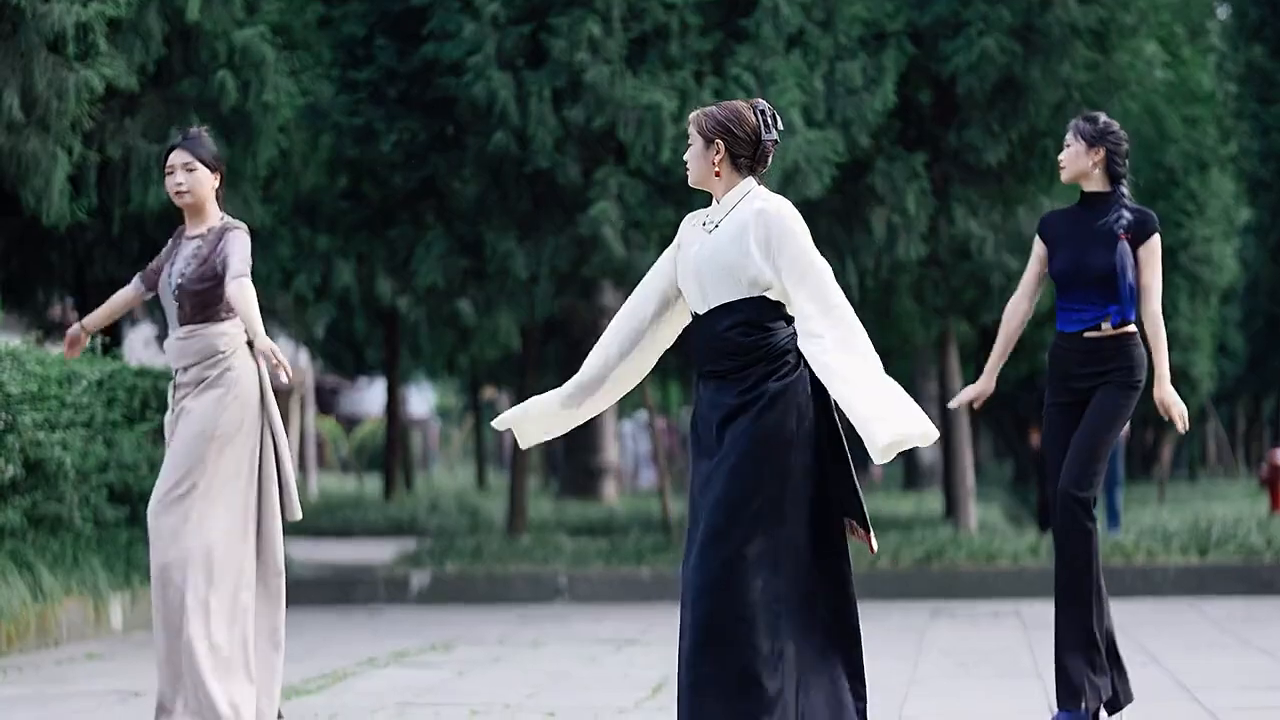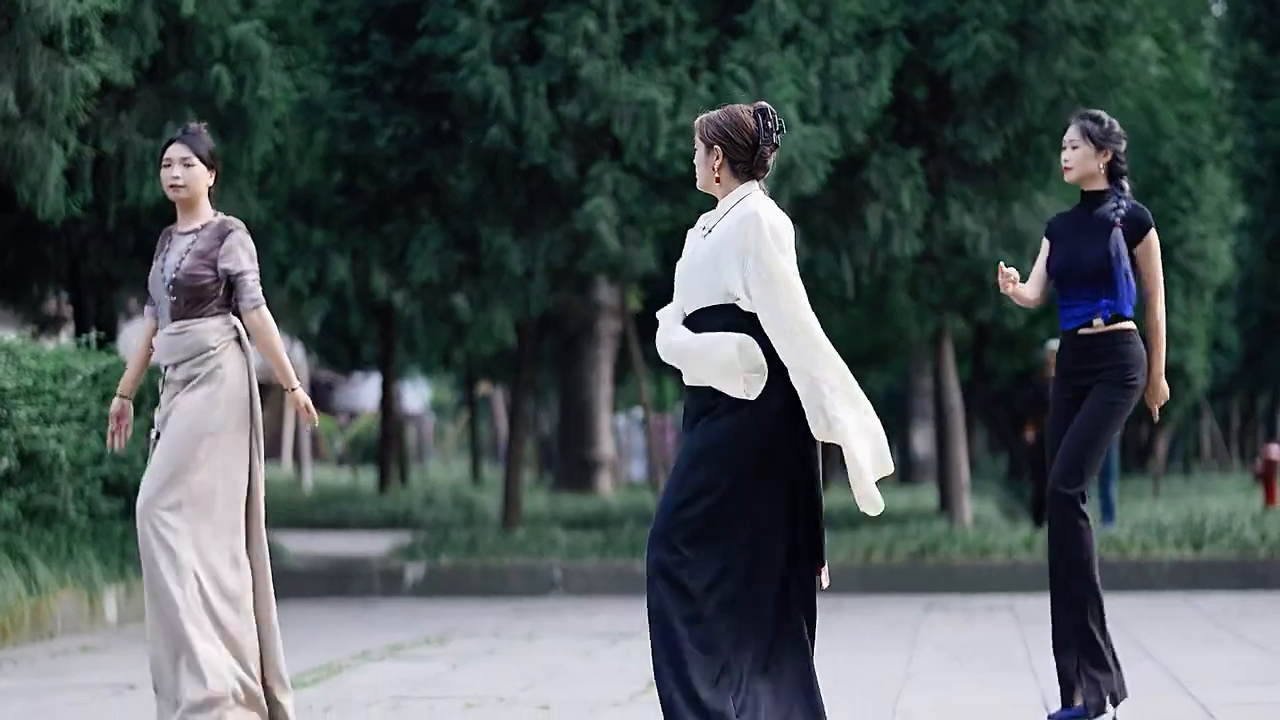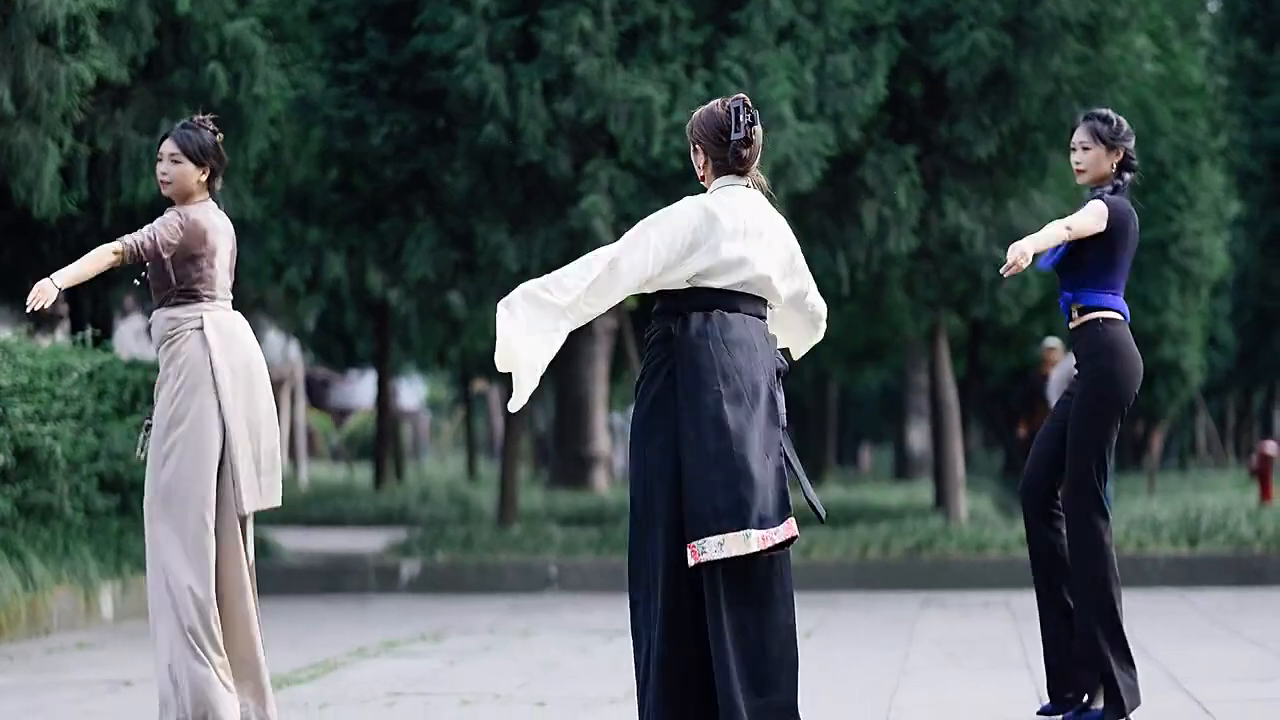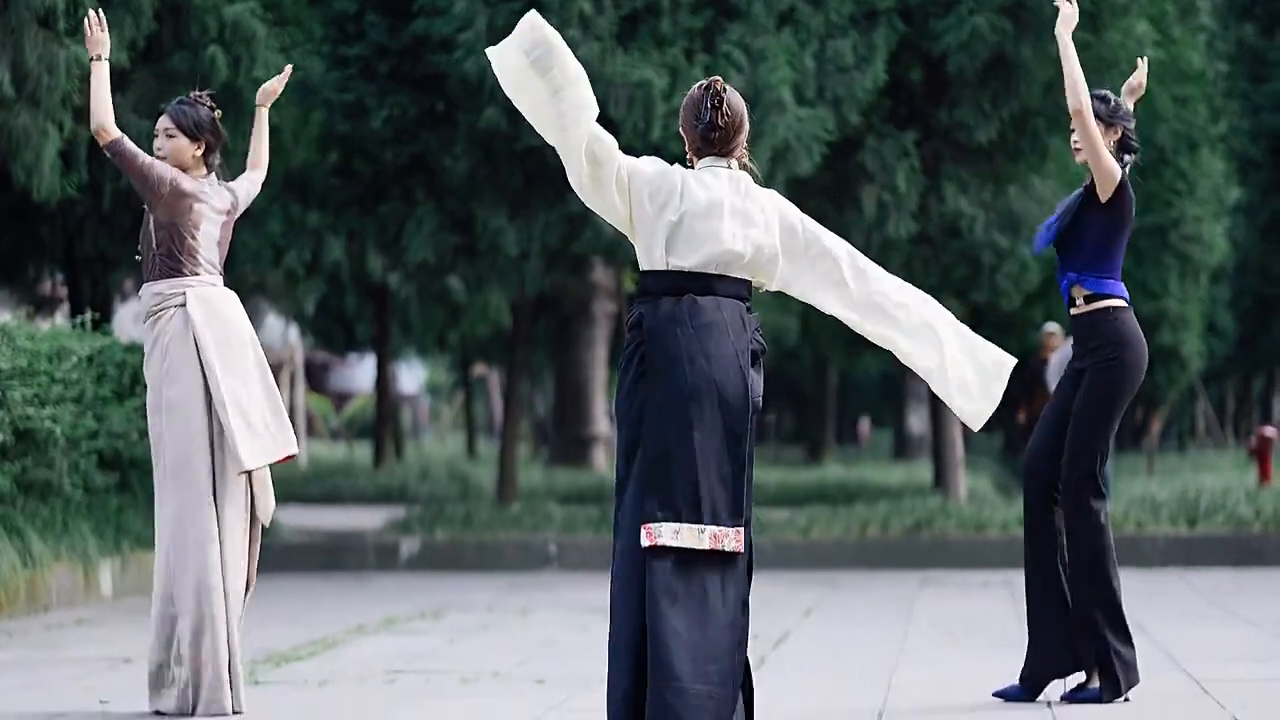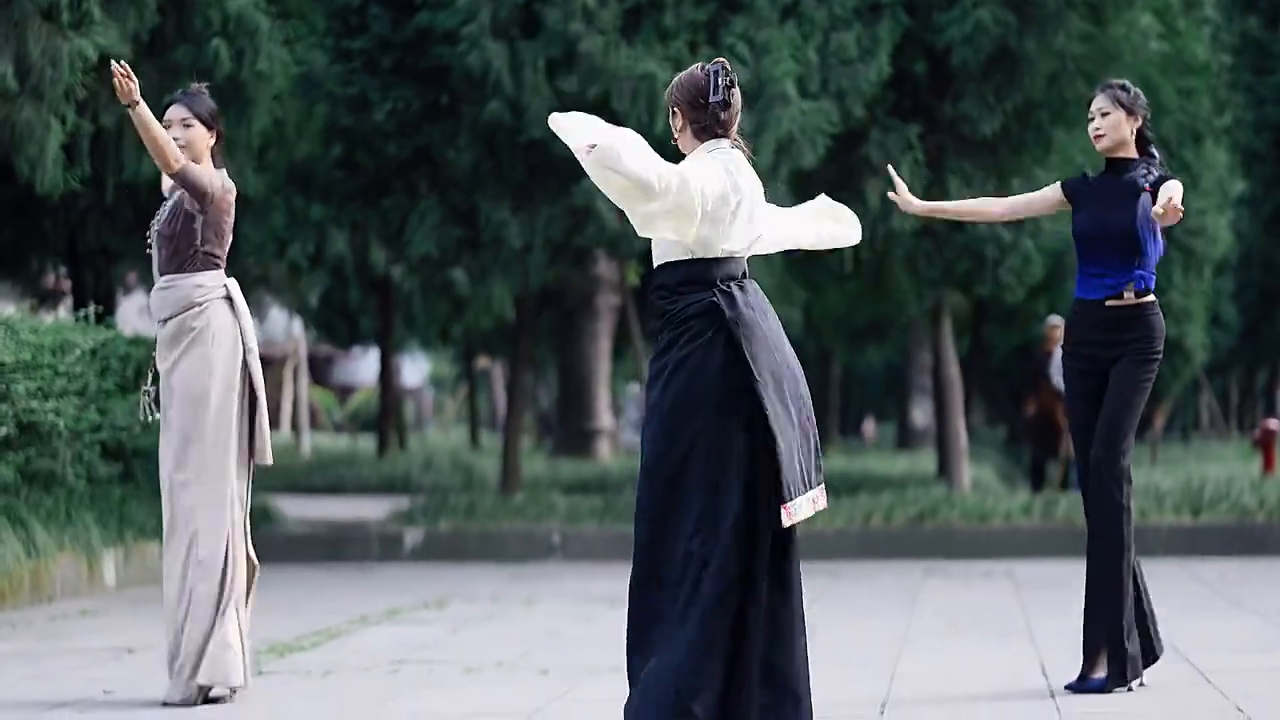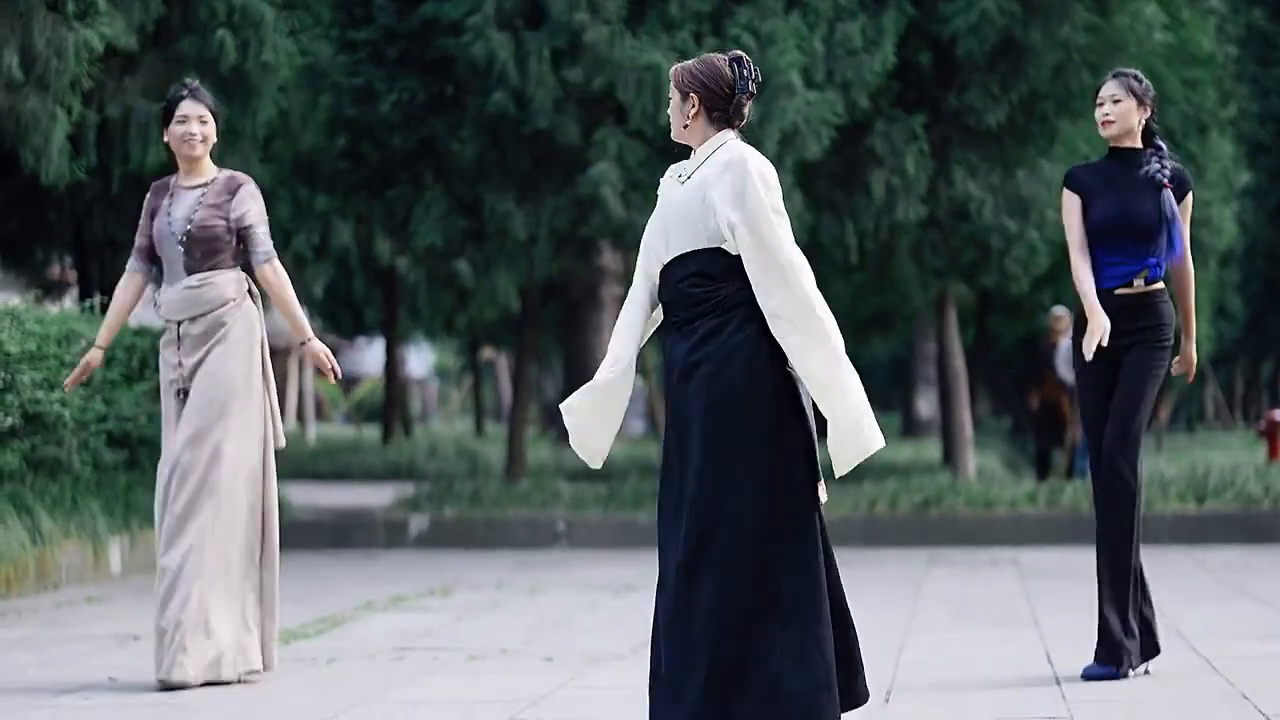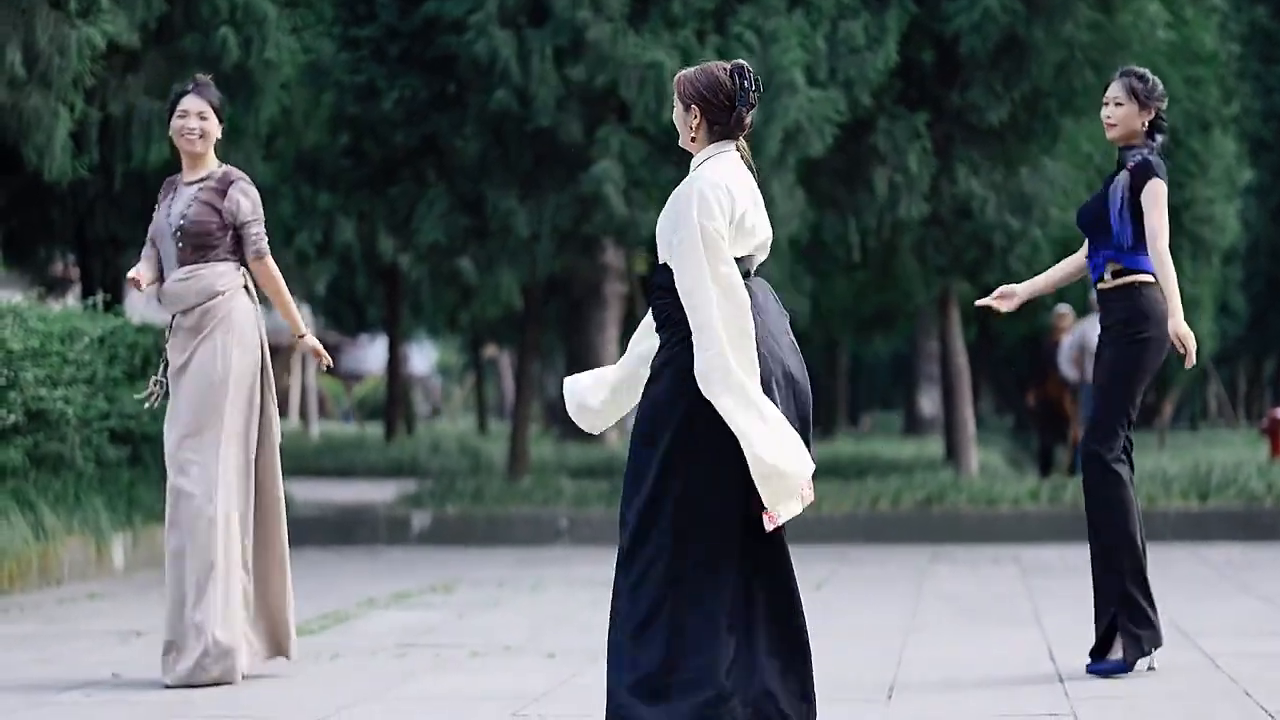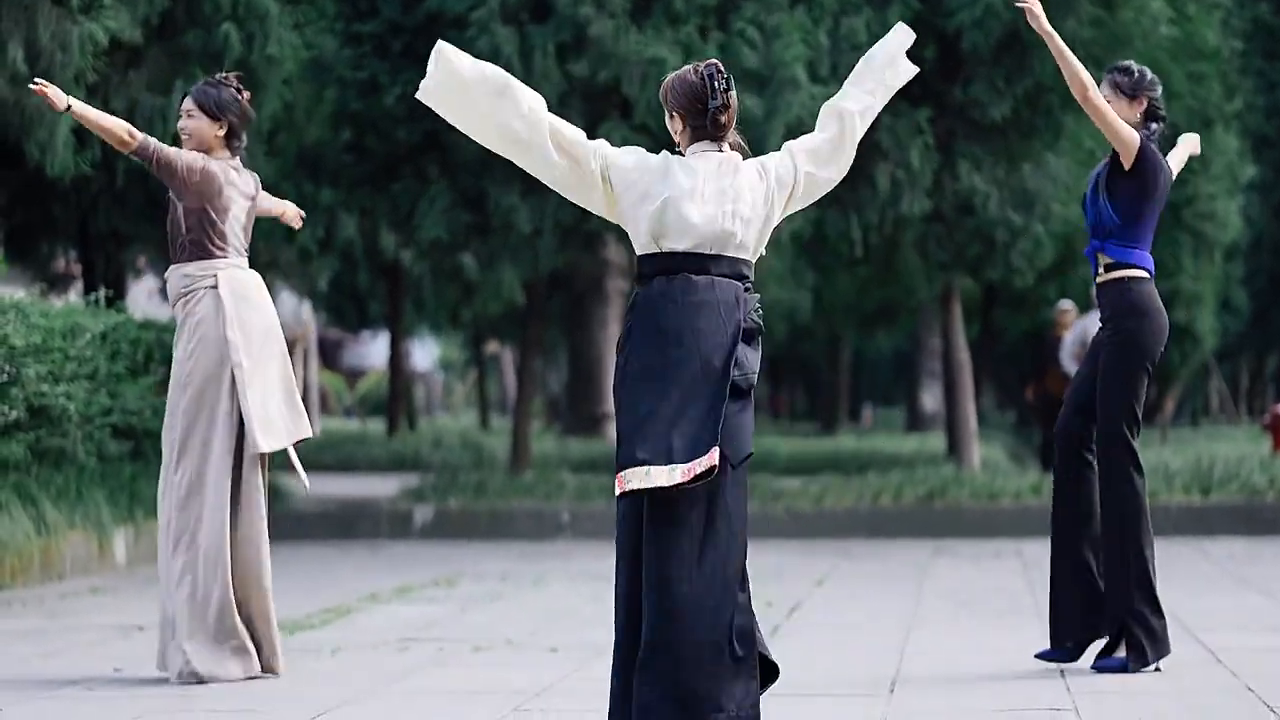
dt=0.4s
person 1, frame 1
left shoulder: (772, 215)
right shoulder: (696, 230)
left elbow: (820, 305)
right elbow: (649, 315)
left wrist: (866, 388)
right wrist: (576, 393)
left hip: (773, 398)
right hip: (724, 403)
left knee: (733, 552)
right knee: (721, 555)
person 1, frame 2
left shoulder: (757, 223)
right shoulder: (705, 231)
left elbow: (792, 323)
right elbow: (677, 315)
left wrist: (835, 414)
right wrist: (694, 349)
left hip: (752, 402)
right hip: (728, 398)
left knee: (681, 549)
right knee: (753, 556)
person 1, frame 3
left shoulder: (694, 215)
right shoulder: (773, 224)
left elbow: (615, 267)
right elbow: (804, 311)
left wrist: (533, 310)
right wrist: (786, 338)
left hip: (690, 373)
right hip: (751, 374)
left knee: (677, 545)
right knee: (739, 545)
person 1, frame 4
left shoulder: (660, 186)
right shoulder: (771, 209)
left elbow: (583, 140)
right elbow: (856, 280)
left wrist: (538, 48)
right wrist: (941, 340)
left hip: (665, 357)
right hip: (731, 361)
left knee: (661, 528)
right knee: (710, 528)
person 1, frame 5
left shoulder: (705, 172)
right shoulder: (735, 176)
left elbow: (656, 183)
right elbow: (770, 223)
left wrist: (594, 140)
right wrist: (824, 218)
left hip: (707, 354)
right hip: (722, 355)
left knee: (696, 528)
right knee: (733, 531)
person 1, frame 6
left shoulder: (743, 171)
right shoulder: (681, 181)
left elbow: (783, 276)
right elbow: (653, 279)
left wrist: (832, 383)
right wrist: (606, 382)
left hip: (739, 357)
right hip: (705, 362)
left knee: (739, 521)
right knee: (708, 525)
person 1, frame 7
left shoulder: (705, 185)
right shoulder: (733, 178)
left elbow: (707, 291)
right elbow: (677, 298)
left wrist: (678, 385)
right wrist: (620, 380)
left hip: (719, 359)
right hip: (750, 342)
left knee: (684, 529)
right knee: (734, 526)
person 1, frame 8
left shoulder: (649, 174)
right shoulder: (767, 177)
left elbow: (551, 140)
right elbow: (835, 135)
left wrist: (457, 74)
right wrist: (888, 57)
left hip: (664, 337)
right hip: (730, 338)
left knee: (661, 511)
right knee: (708, 509)
person 2, frame 1
left shoulder: (1139, 222)
right shoulder: (1054, 224)
left elbow: (1151, 307)
right elbow: (1023, 301)
left wrist: (1163, 382)
right wrist: (988, 376)
left hip: (1115, 369)
right hip: (1062, 370)
left knee: (1074, 496)
right knee: (1064, 508)
person 2, frame 2
left shoulder: (1134, 217)
right shoulder: (1060, 225)
left elbow: (1153, 298)
right elbow: (1037, 291)
left wrist: (1155, 374)
right wrist: (1013, 290)
left hip: (1114, 365)
right hip: (1070, 367)
left knee: (1064, 491)
right knee: (1065, 497)
person 2, frame 3
left shoulder: (1108, 206)
right shoulder: (1115, 214)
left elbow: (1071, 225)
left wrist: (1033, 243)
left hip: (1106, 358)
right hip: (1097, 362)
left knee: (1086, 502)
right knee: (1039, 489)
right ankle: (1074, 669)
person 2, frame 4
left shoulder: (1112, 185)
right shoulder: (1100, 191)
left elbow: (1087, 116)
right wrist: (1126, 97)
left hip: (1111, 345)
right hip: (1088, 348)
left knee: (1078, 485)
right knee: (1040, 476)
left ankle: (1109, 665)
right ankle: (1052, 656)
person 2, frame 5
left shoulder: (1160, 182)
right shoulder: (1080, 187)
left elbow: (1170, 203)
right elbow: (1003, 209)
left wrist: (1167, 209)
right wrist: (925, 207)
left hip: (1135, 336)
right hip: (1083, 337)
left knee: (1107, 469)
right knee: (1093, 477)
left ankle: (1112, 648)
right ankle: (1132, 637)
person 2, frame 6
left shoulder: (1172, 178)
right shoulder: (1080, 178)
left elbow: (1182, 263)
right elbow: (1078, 255)
left wrist: (1189, 337)
right wrist: (1094, 312)
left hip: (1149, 323)
right hip: (1097, 325)
left knee: (1120, 453)
right knee: (1102, 461)
left ankle: (1119, 641)
right ankle: (1132, 632)
person 2, frame 7
left shoulder: (1150, 168)
right shoulder: (1122, 174)
left elbow: (1159, 245)
right elbow: (1088, 256)
left wrist: (1176, 313)
right wrist: (1023, 292)
left hip: (1138, 317)
right hip: (1119, 323)
left knee: (1100, 452)
right knee: (1109, 458)
left ankle: (1130, 630)
right ankle: (1130, 626)
person 2, frame 8
left shoulder: (1136, 151)
right shoulder: (1153, 163)
left elbow: (1087, 95)
right elbow: (1174, 163)
right wrist: (1186, 147)
left hip: (1130, 314)
right hip: (1123, 318)
left knee: (1115, 454)
right knee: (1071, 443)
left ankle: (1139, 635)
right ankle: (1084, 617)
person 3, frame 1
left shoulder: (230, 235)
right shoulder: (181, 239)
left elbow: (241, 288)
right elbow: (141, 287)
left wrist: (260, 339)
right wrist: (87, 325)
left hip: (226, 383)
right hip: (192, 386)
left knee: (188, 520)
right knee: (209, 527)
person 3, frame 2
left shoulder: (230, 234)
right shoulder: (167, 240)
left elbow: (255, 310)
right elbow: (156, 320)
left wrist: (290, 383)
right wrist: (125, 393)
left hip: (214, 381)
right hip: (182, 385)
left knee: (168, 511)
right knee: (208, 524)
person 3, frame 3
left shoulder: (183, 221)
right shoulder: (214, 220)
left elbow: (118, 249)
left wrist: (56, 279)
left hip: (200, 362)
right hip: (226, 352)
left knee: (191, 515)
right knee: (206, 518)
person 3, frame 4
left shoulder: (170, 186)
right shoulder: (224, 196)
left elbow: (103, 129)
right elbow: (258, 175)
left wrist: (98, 58)
right wrist: (263, 109)
left hip: (185, 332)
right hip: (219, 324)
left knee: (194, 488)
right knee: (211, 488)
person 3, frame 5
left shoulder: (217, 183)
right shoulder: (194, 186)
left elbow: (172, 162)
left wrist: (132, 103)
left hip: (207, 334)
right hip: (183, 339)
left knee: (201, 484)
right knee: (199, 486)
left ankle: (212, 660)
right ankle: (213, 652)
person 3, frame 6
left shoulder: (238, 189)
right shoulder: (158, 194)
left elbow: (266, 262)
right elbow: (136, 272)
left wrist: (306, 336)
right wrist: (99, 344)
left hip: (229, 331)
right hip: (181, 340)
left knee: (213, 471)
right knee: (195, 475)
left ankle: (211, 642)
right ankle: (223, 639)
person 3, frame 7
left shoulder: (235, 184)
right shoulder: (169, 190)
left elbow: (259, 261)
right elbow: (151, 263)
left wrist: (302, 328)
right wrist: (139, 277)
left hip: (224, 328)
right hip: (186, 335)
left knee: (202, 469)
right knee: (206, 468)
left ankle: (214, 644)
right ankle: (246, 629)
person 3, frame 8
left shoulder: (203, 173)
right shoulder: (245, 182)
left elbow: (131, 139)
left wrist: (68, 103)
right wrist: (280, 208)
left hip: (213, 321)
right hip: (242, 314)
left knee: (205, 470)
right knee: (224, 473)
left ankle: (212, 646)
right ankle: (242, 640)
